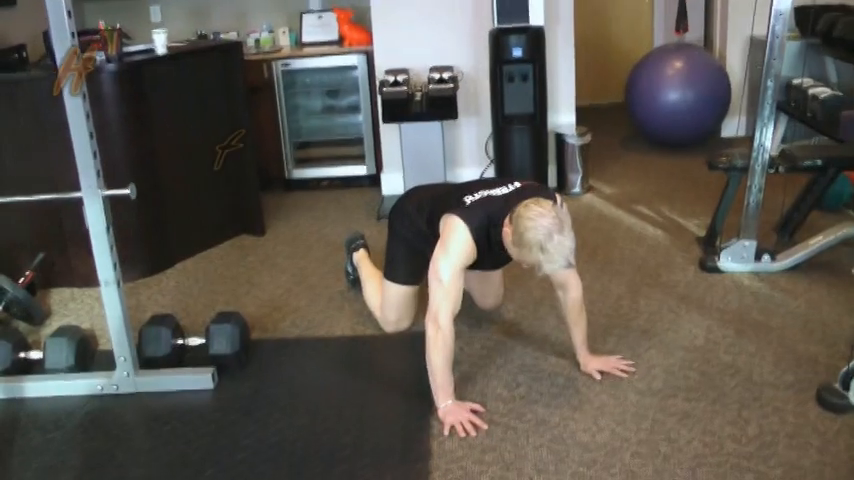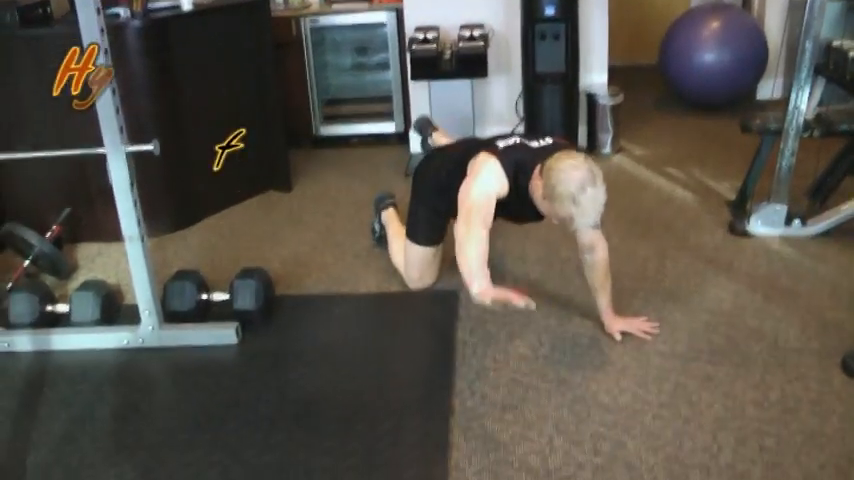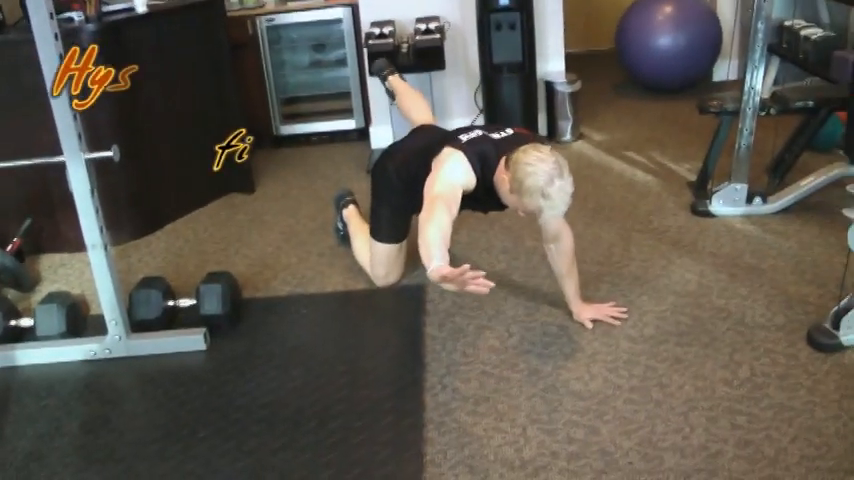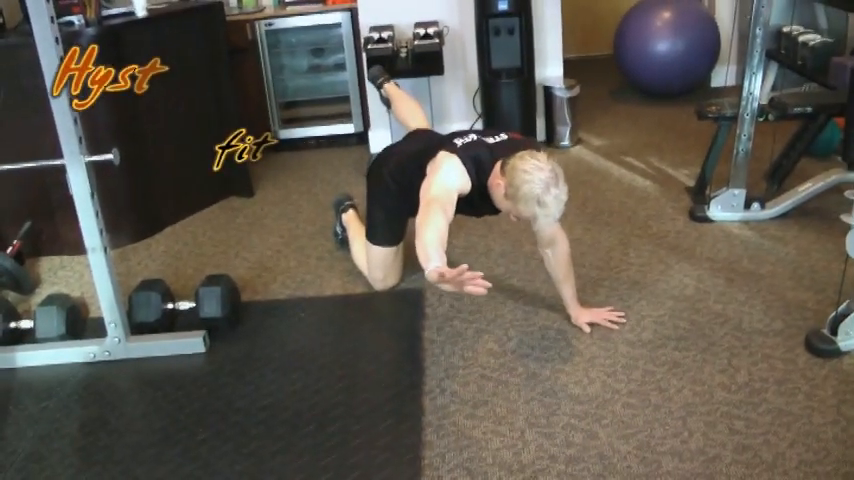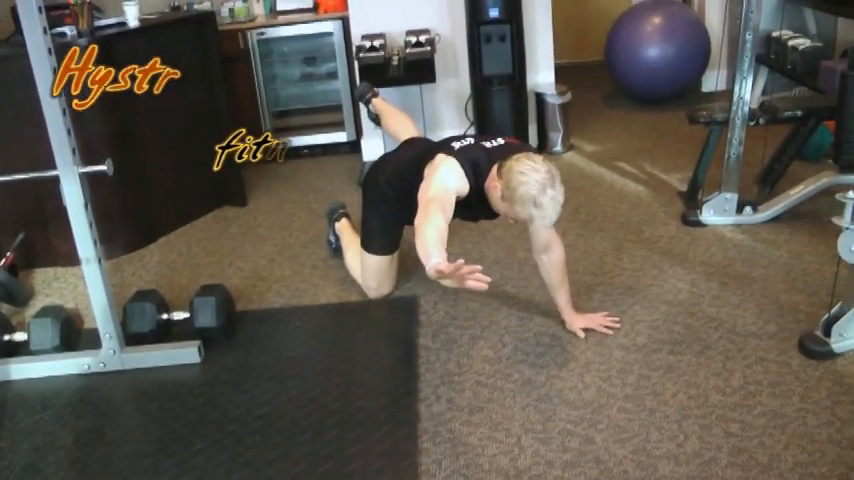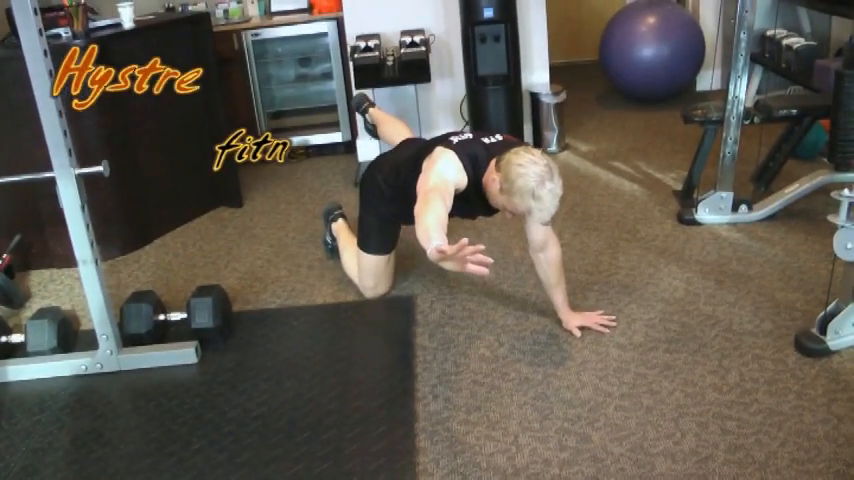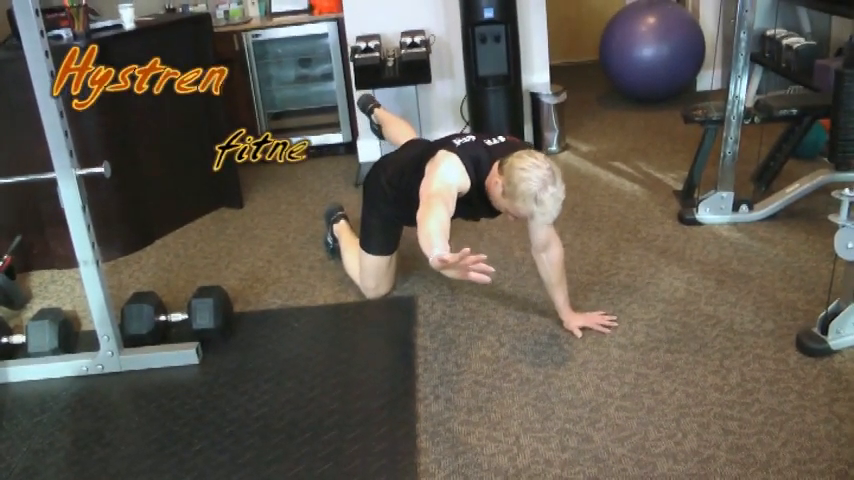
dt=0.5s
person 1, frame 1
left shoulder: (552, 210)
right shoulder: (461, 233)
left elbow: (568, 284)
right elbow: (439, 321)
left wrist: (584, 355)
right wrist: (446, 403)
right hip: (413, 221)
left knee: (490, 303)
right knee: (395, 322)
left ankle: (444, 269)
right ankle: (359, 254)
person 1, frame 2
left shoulder: (574, 175)
right shoulder: (492, 174)
left elbow: (592, 247)
right elbow: (471, 225)
left wrist: (609, 316)
right wrist: (480, 287)
left hip: (463, 165)
right hip: (436, 183)
right knee: (419, 279)
left ankle: (433, 137)
right ankle: (387, 213)
person 1, frame 3
left shoulder: (538, 161)
right shoulder: (457, 167)
left elbow: (557, 236)
right elbow: (437, 213)
left wrist: (577, 304)
right wrist: (438, 269)
left hip: (431, 144)
right hip: (397, 175)
left knee: (426, 126)
right knee: (385, 278)
left ankle: (391, 77)
right ankle: (348, 210)
person 1, frame 4
left shoulder: (533, 165)
right shoulder: (452, 170)
left elbow: (552, 240)
right elbow: (432, 214)
left wrist: (574, 308)
right wrist: (436, 268)
left hip: (424, 149)
right hip: (391, 180)
left knee: (421, 131)
right knee: (383, 281)
left ankle: (386, 86)
right ankle: (348, 214)
person 1, frame 5
left shoulder: (527, 173)
right shoulder: (450, 172)
left elbow: (547, 247)
right elbow: (432, 215)
left wrist: (569, 313)
right wrist: (436, 265)
right hip: (387, 188)
left knee: (413, 140)
right knee: (377, 289)
left ankle: (372, 100)
right ankle: (341, 223)
person 1, frame 6
left shoulder: (524, 173)
right shoulder: (449, 165)
left elbow: (543, 245)
right elbow: (430, 204)
left wrist: (565, 312)
right wrist: (437, 247)
right hip: (384, 187)
right knee: (373, 288)
left ankle: (370, 111)
right ankle: (337, 224)
person 1, frame 7
left shoulder: (527, 171)
right shoulder: (451, 169)
left elbow: (546, 246)
right elbow: (432, 210)
left wrist: (567, 312)
right wrist: (440, 255)
left hip: (418, 159)
right hip: (388, 187)
right knee: (375, 289)
left ankle: (375, 112)
right ankle: (339, 224)
